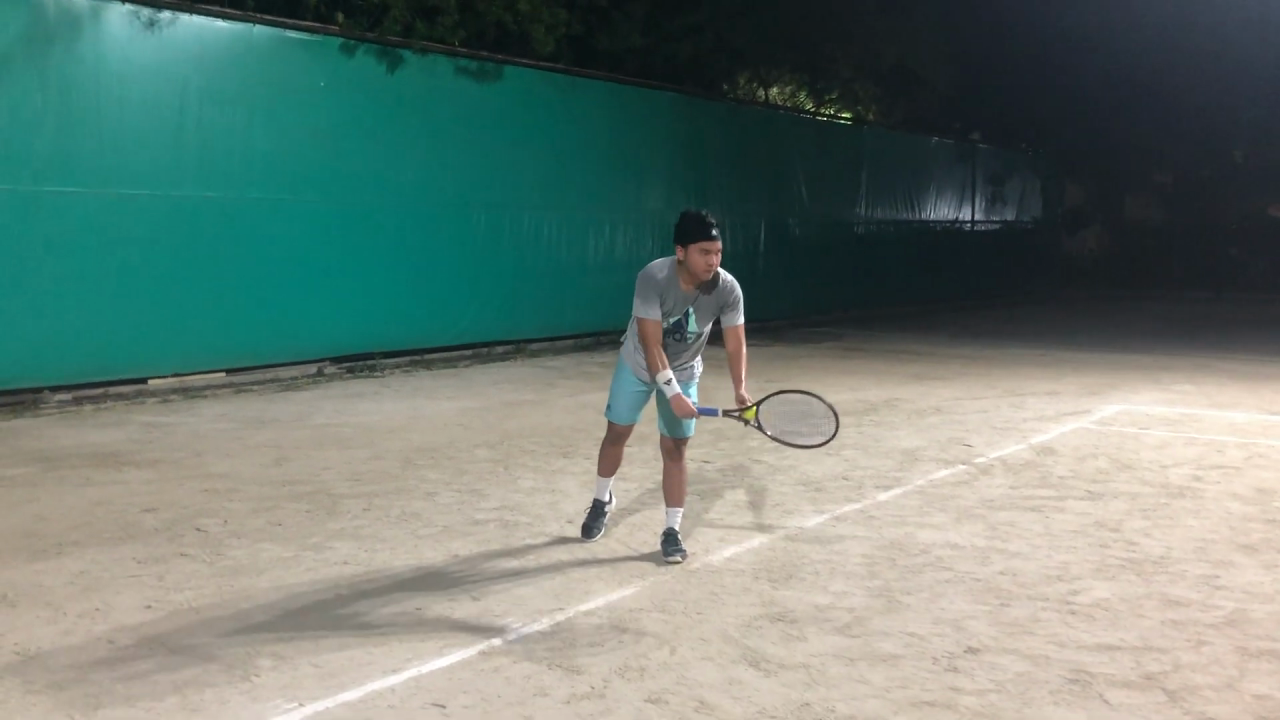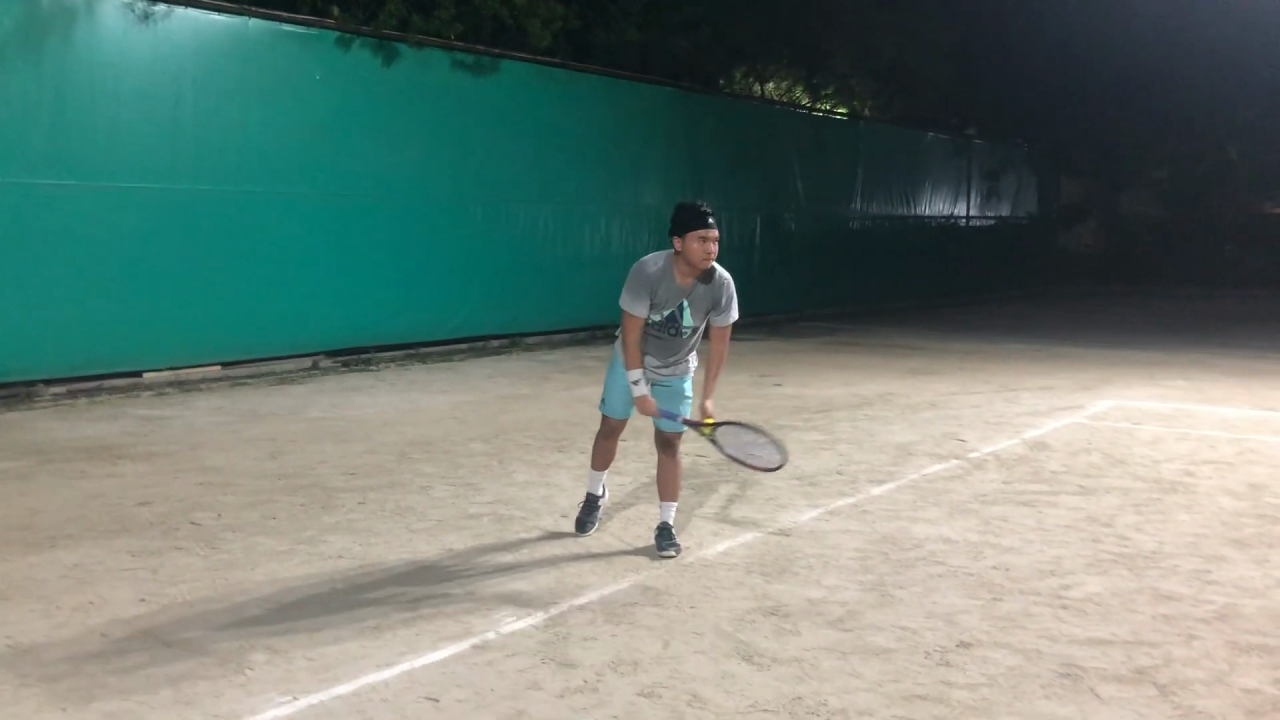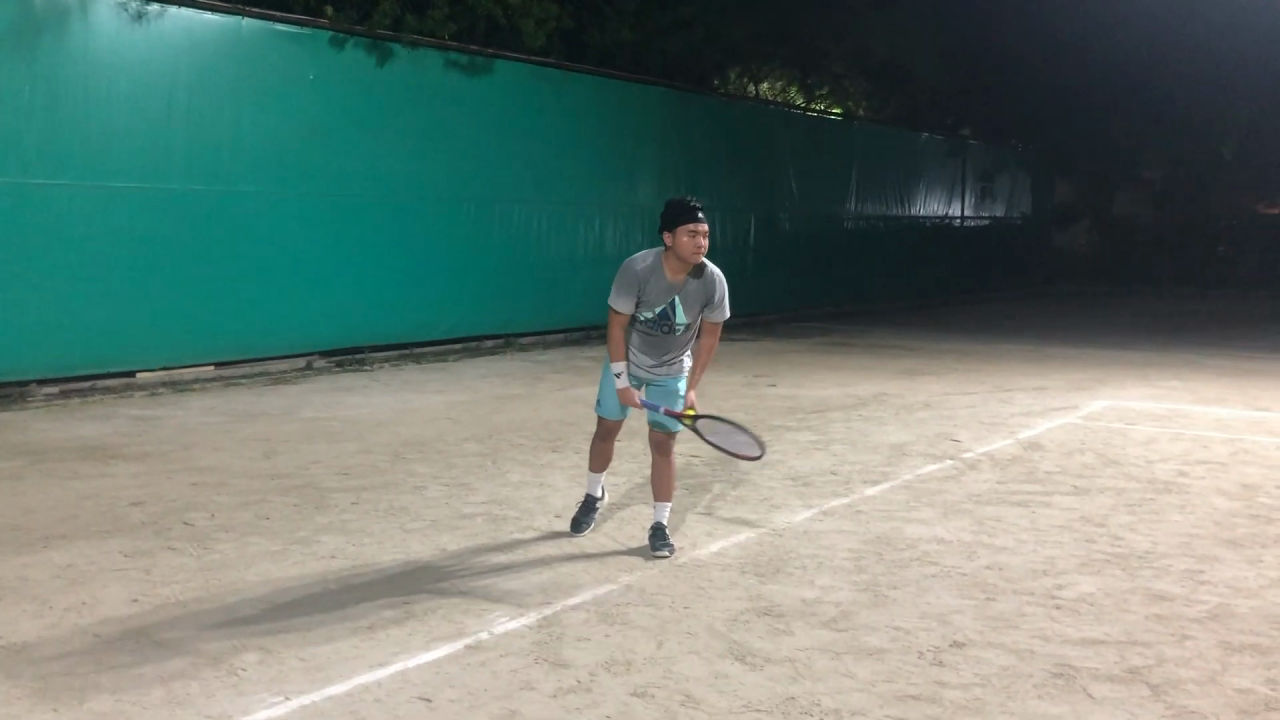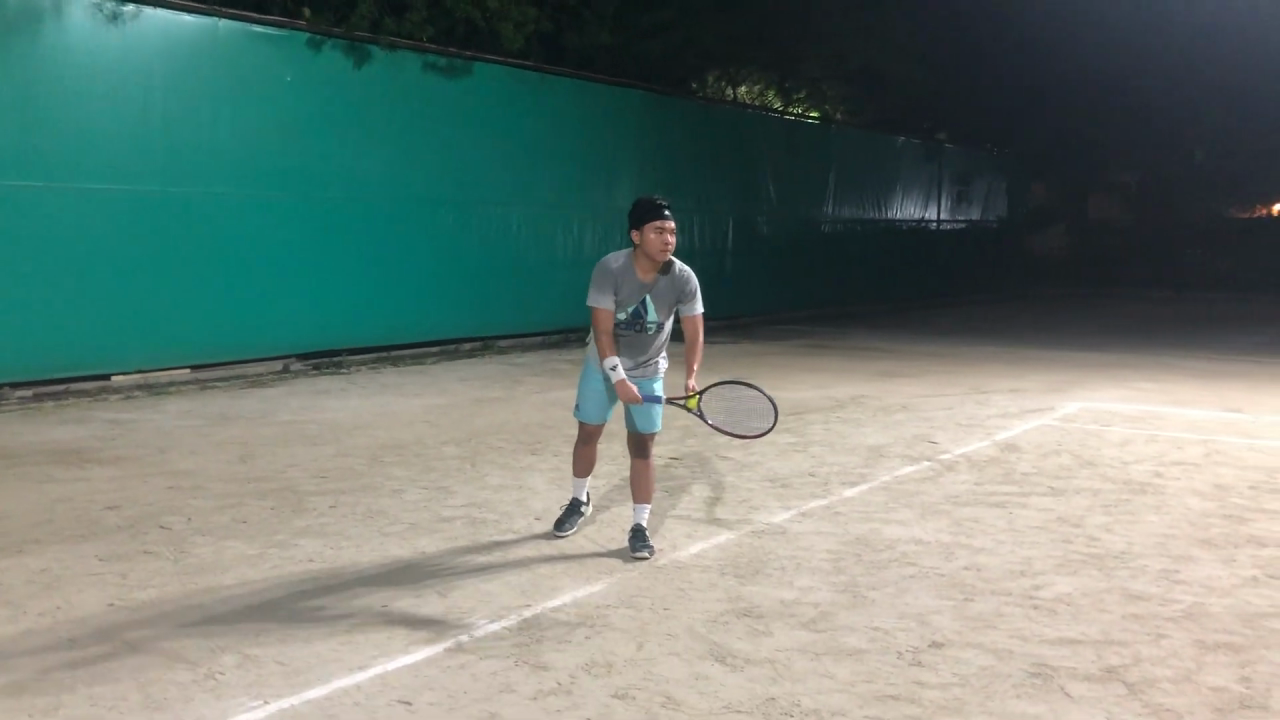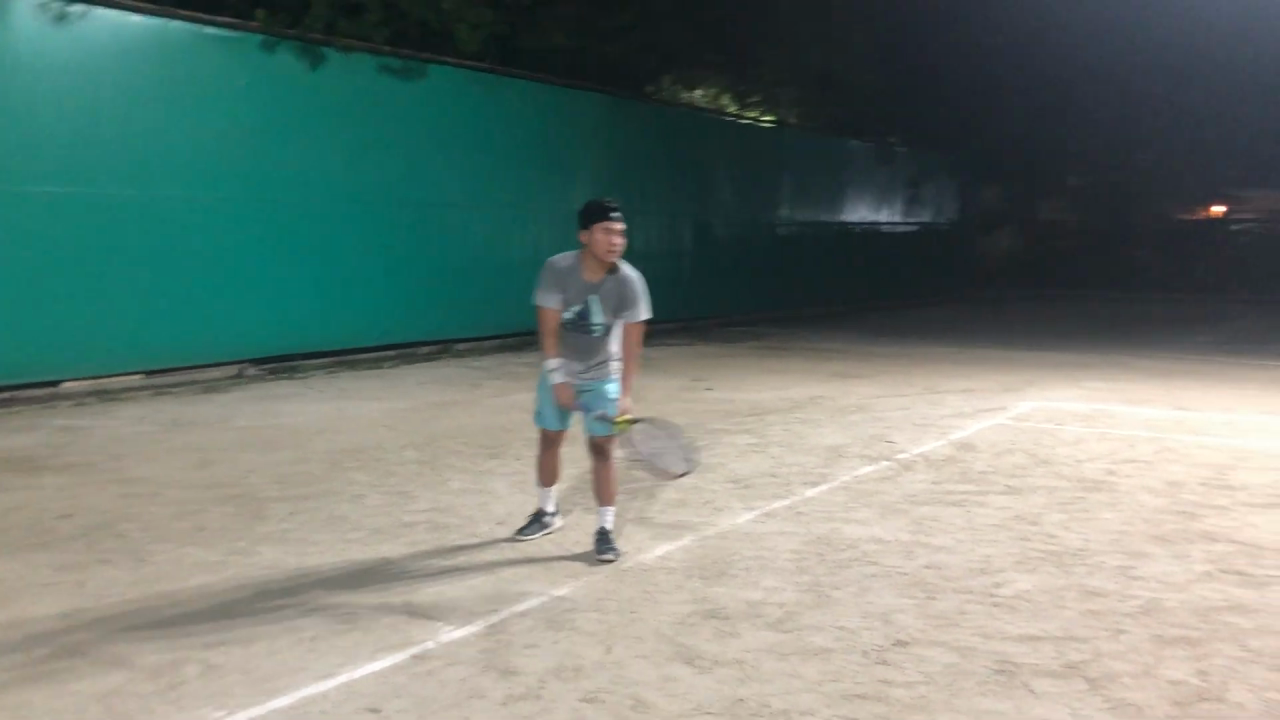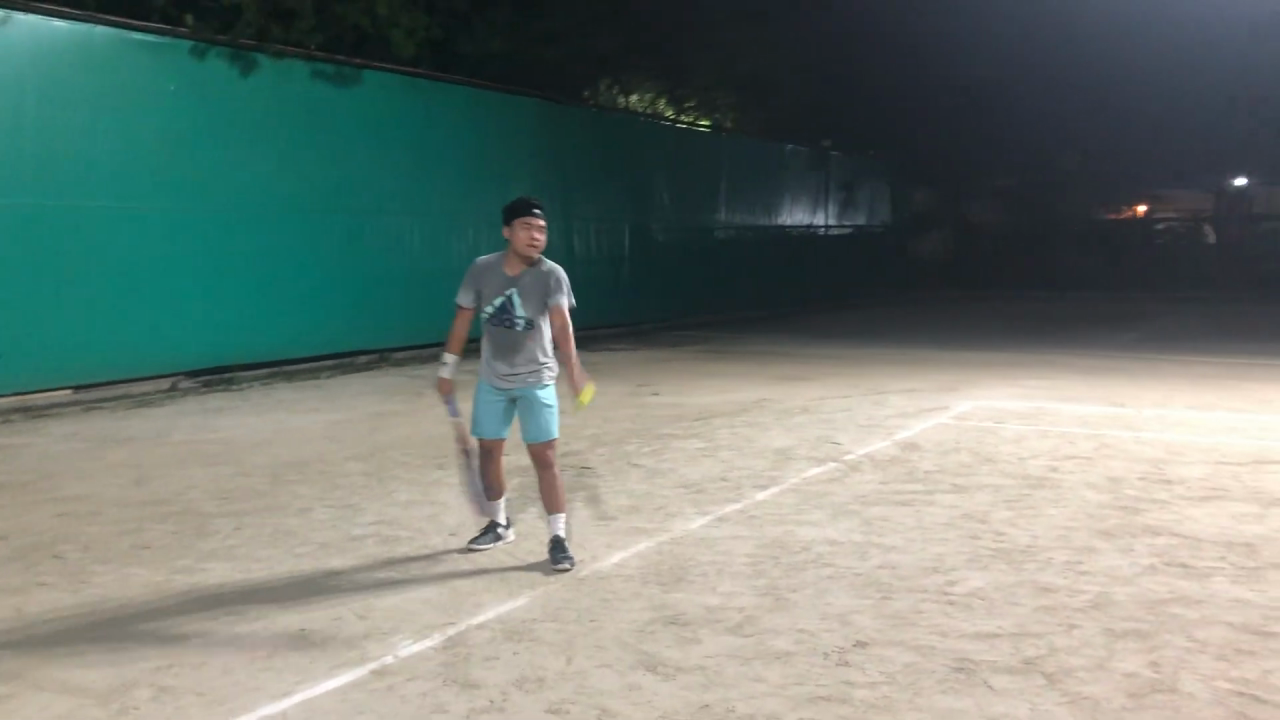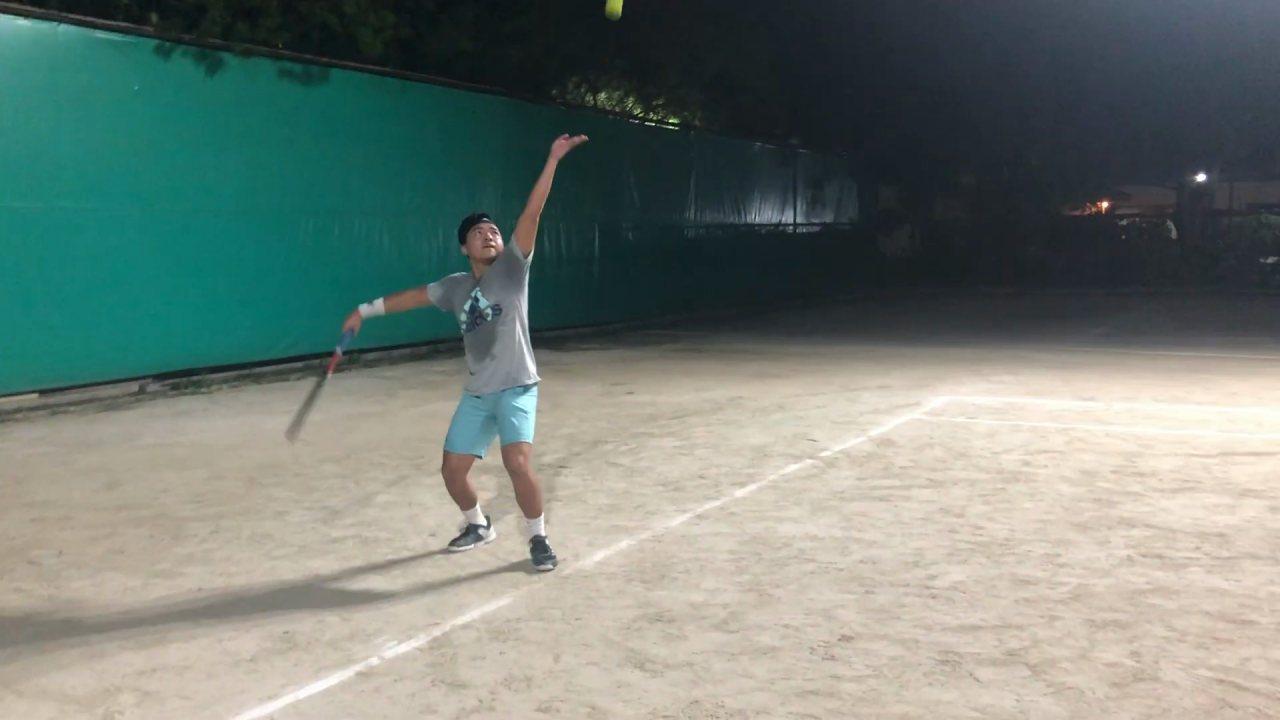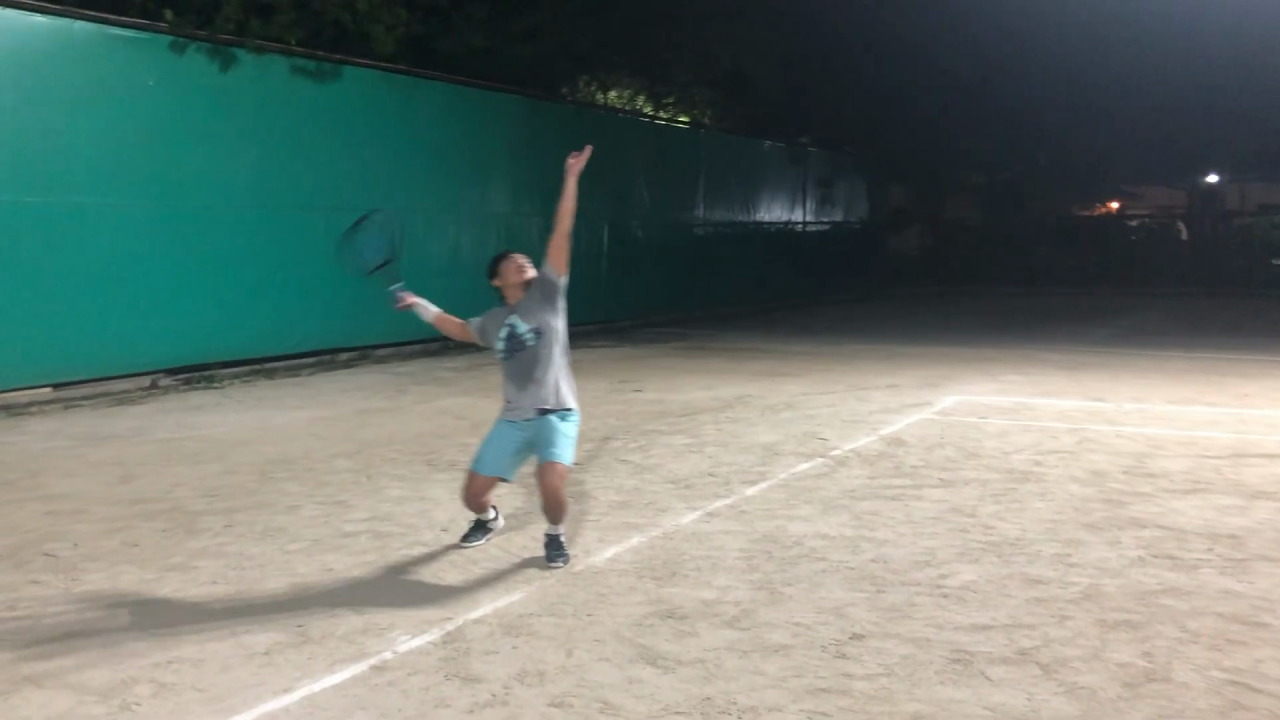
dt=0.3s
person 1, frame 1
left shoulder: (727, 289)
right shoulder: (653, 278)
left elbow: (735, 342)
right elbow: (652, 345)
left wrist: (740, 387)
right wrist: (672, 394)
left hip: (684, 374)
right hip: (636, 366)
left knee: (674, 450)
right knee: (616, 434)
left ankle: (671, 531)
right ankle: (602, 501)
person 1, frame 2
left shoulder: (721, 285)
right shoulder: (646, 271)
left elbow: (719, 342)
right elbow: (631, 335)
left wrist: (707, 395)
right wrist: (639, 389)
left hip: (677, 371)
right hip: (631, 361)
left knee: (669, 445)
right knee: (610, 428)
left ankle: (666, 525)
right ankle: (595, 494)
person 1, frame 3
left shoulder: (713, 281)
right shoulder: (636, 269)
left elbow: (709, 335)
right elbow: (616, 328)
left wrist: (693, 387)
right wrist: (622, 382)
left hip: (671, 371)
right hip: (626, 362)
left knee: (663, 444)
right knee: (606, 430)
left ankle: (660, 526)
right ankle: (594, 496)
person 1, frame 4
left shoulder: (683, 279)
right shoulder: (609, 269)
left elbow: (694, 333)
right elbow: (603, 331)
left wrist: (691, 376)
right wrist: (618, 378)
left hip: (648, 372)
right hip: (603, 366)
left knee: (642, 446)
right knee: (588, 434)
left ankle: (639, 528)
right ankle: (579, 501)
person 1, frame 5
left shoulder: (629, 282)
right shoulder: (557, 270)
left elbow: (632, 342)
right elbow: (549, 330)
left wrist: (625, 393)
right wrist: (558, 379)
left hip: (603, 376)
right hip: (560, 373)
left knee: (602, 447)
right knee: (549, 440)
left ankle: (605, 529)
right ankle: (547, 512)
person 1, frame 6
left shoulder: (552, 275)
right shoulder: (481, 270)
left elbow: (561, 325)
right elbow: (462, 322)
left wrist: (573, 367)
right wrist: (447, 369)
left hip: (535, 381)
right hip: (492, 381)
left knee: (543, 456)
right knee: (488, 451)
left ankle: (558, 538)
right ankle: (499, 524)
person 1, frame 7
left shoulder: (511, 268)
right shoulder: (455, 286)
left elbow: (531, 214)
right elbow: (416, 296)
left wrist: (553, 160)
right wrist: (368, 310)
left hip: (517, 391)
right hip: (478, 395)
left knee: (517, 462)
right knee: (453, 469)
left ankle: (538, 537)
right ankle: (478, 525)
person 1, frame 8
left shoulder: (547, 294)
right shoulder: (496, 320)
left elbow: (562, 233)
right elbow: (461, 329)
left wrist: (571, 177)
right wrist: (420, 305)
left hip: (556, 415)
right hip: (515, 421)
left knee: (551, 482)
right knee: (474, 491)
left ankle: (554, 535)
right ankle: (489, 517)
